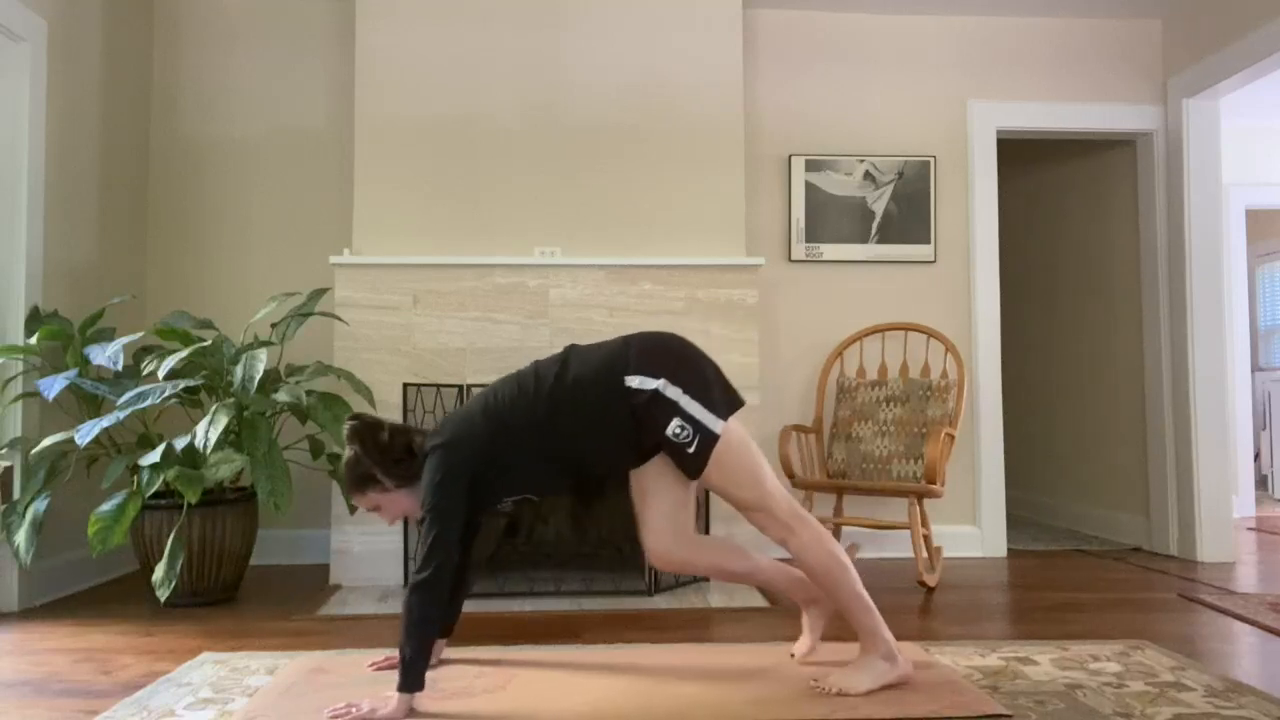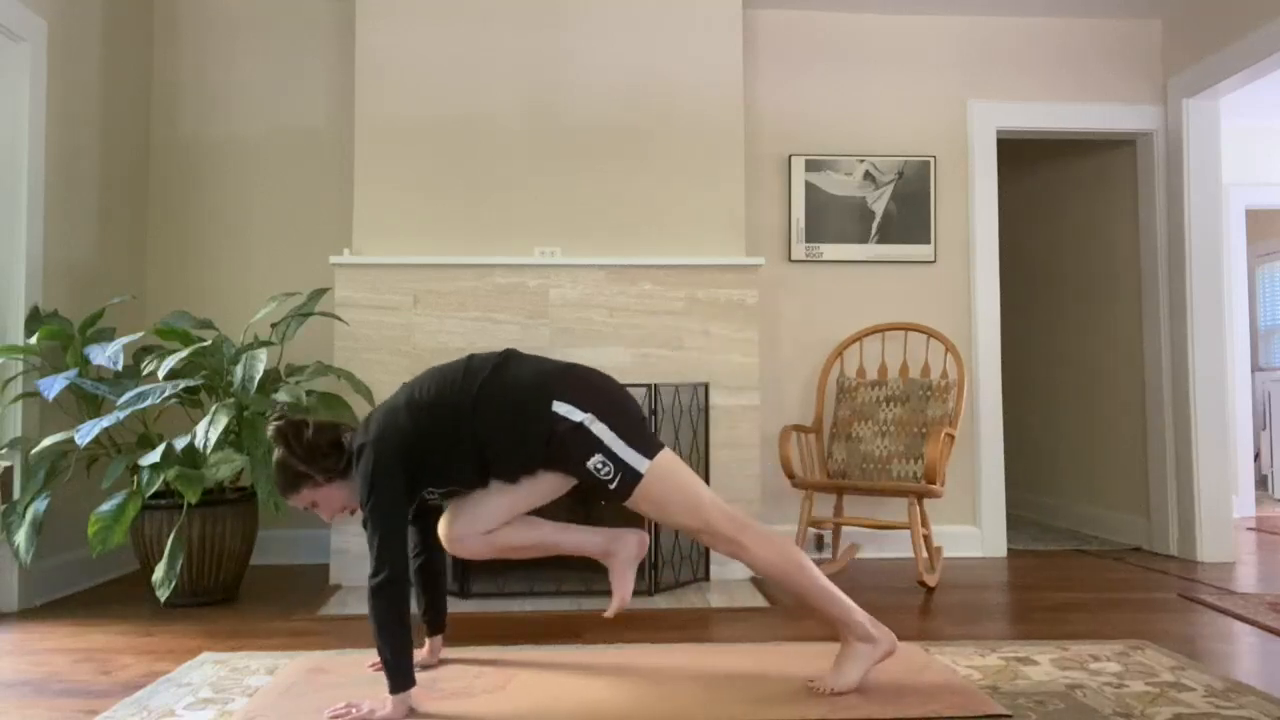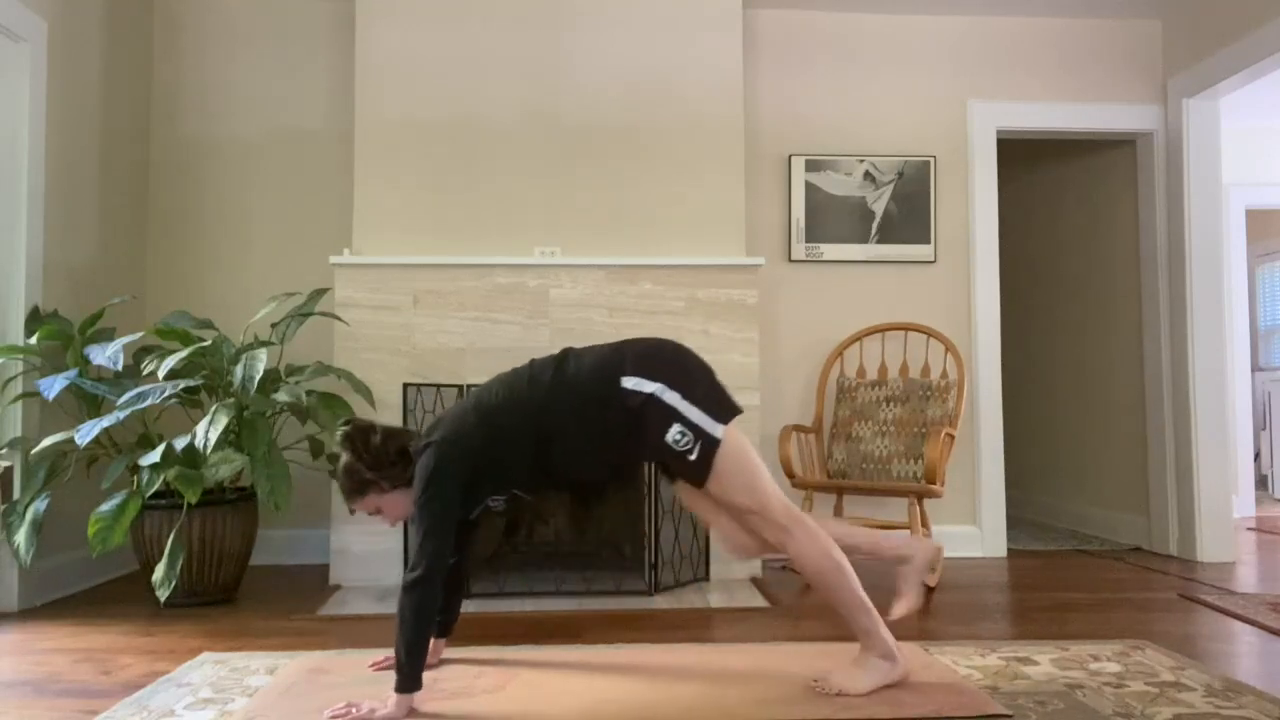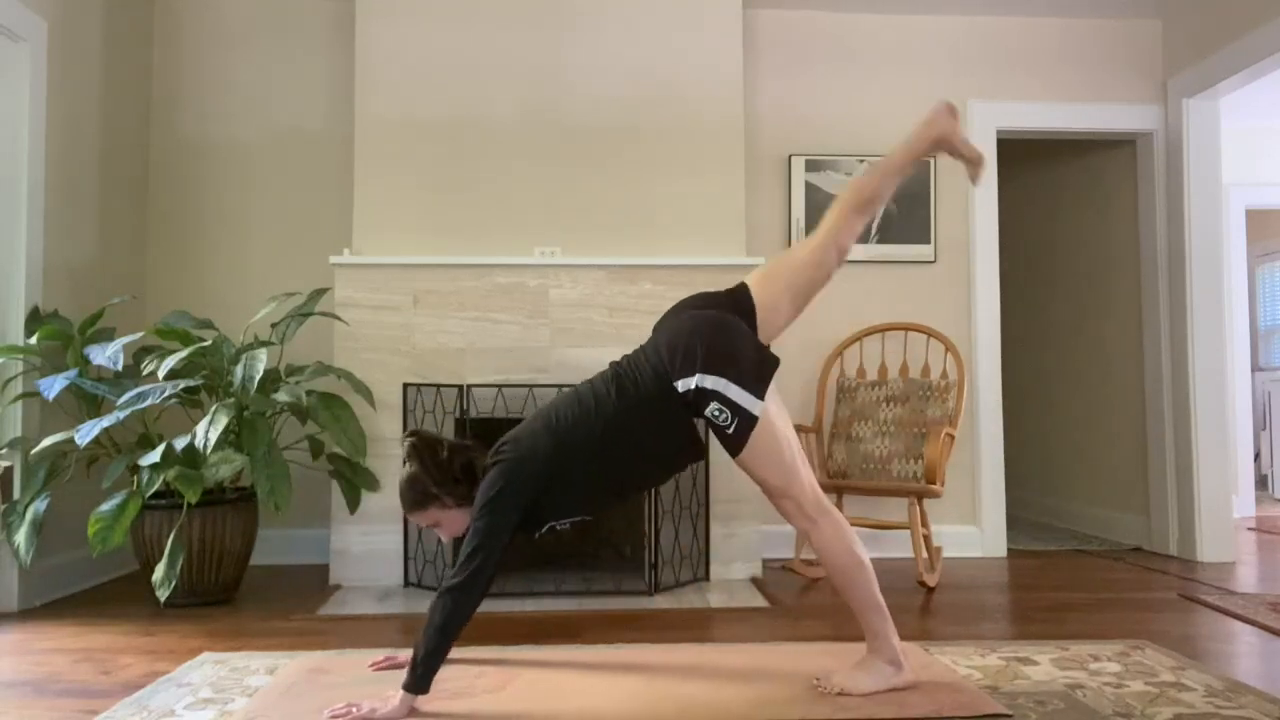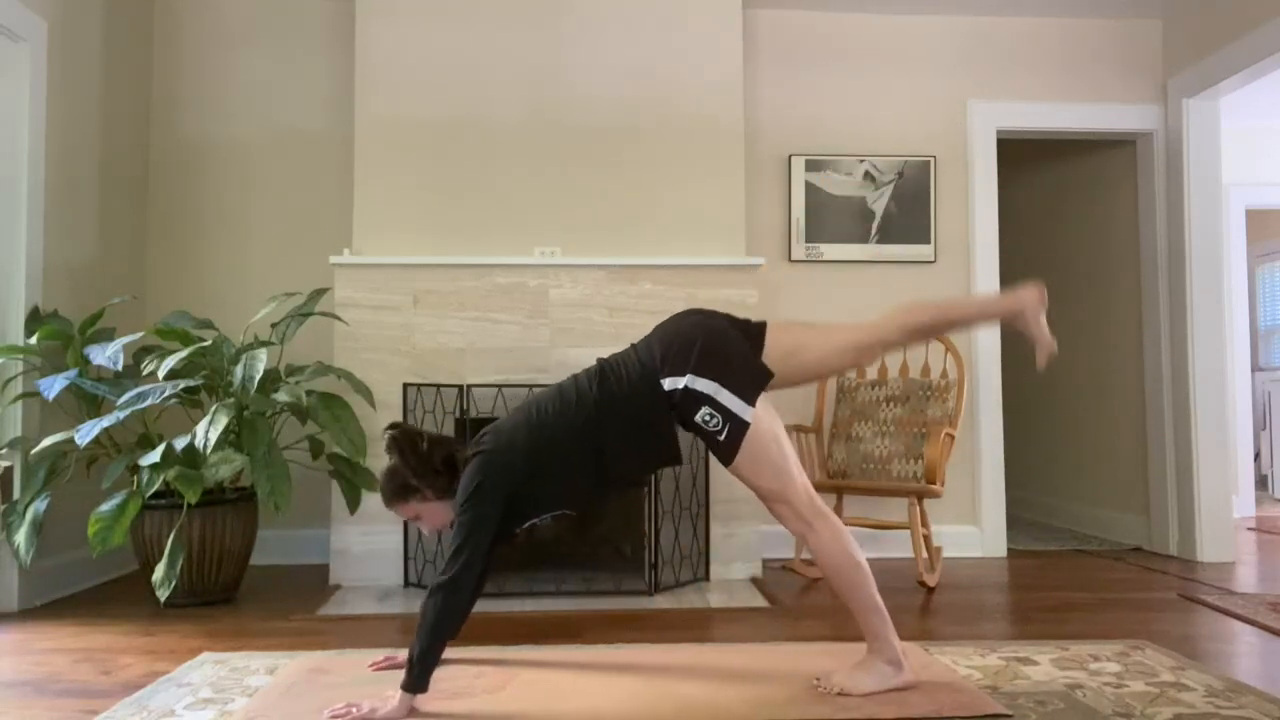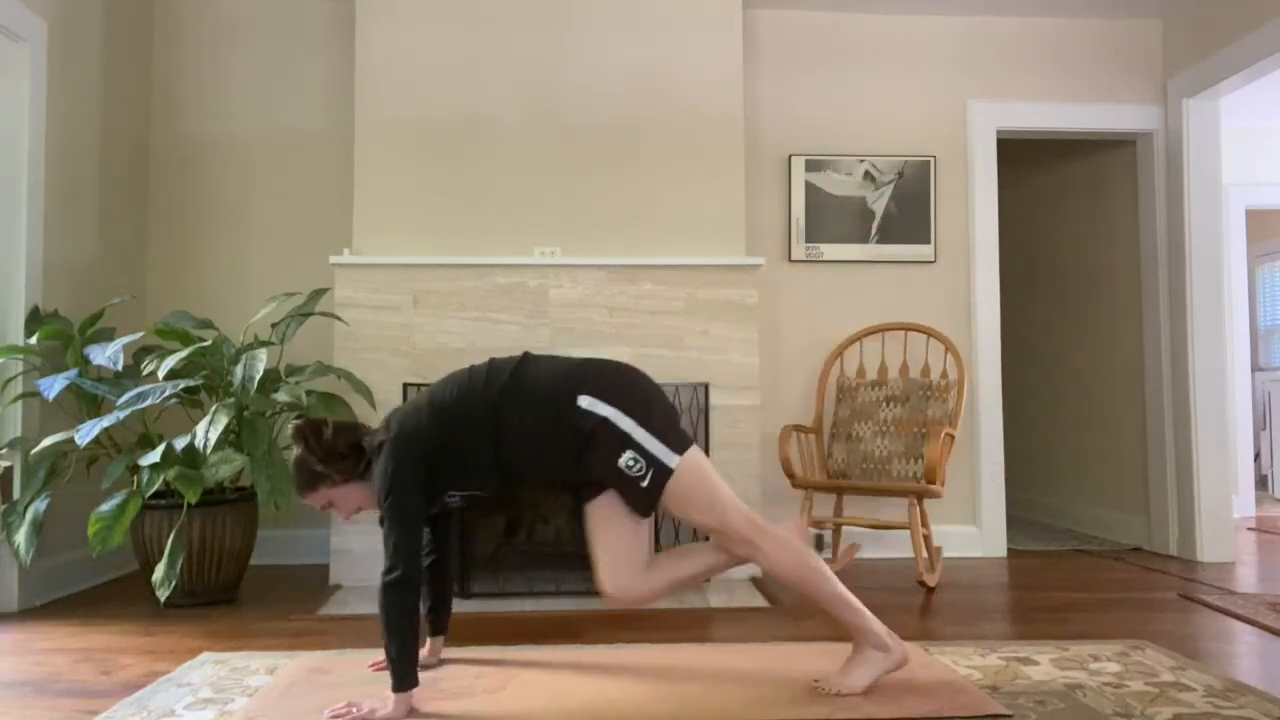
dt=0.5s
person 1, frame 1
left shoulder: (443, 463)
right shoulder: (457, 461)
left elbow: (430, 574)
right elbow: (453, 557)
right wrist: (432, 643)
left hip: (650, 382)
right hip: (640, 397)
left knee: (774, 513)
right knee: (668, 550)
left ankle: (882, 651)
right ankle: (809, 591)
person 1, frame 2
left shoulder: (375, 456)
right shoulder: (394, 448)
left elbow: (387, 574)
right elbow: (424, 540)
right wrist: (433, 639)
left hip: (570, 412)
right hip: (555, 423)
left knee: (719, 525)
right knee: (460, 530)
left ankle: (863, 634)
right ankle: (611, 545)
person 1, frame 3
left shoulder: (438, 462)
right shoulder: (450, 460)
left elbow: (425, 573)
right elbow: (456, 549)
right wrist: (435, 641)
left hip: (645, 388)
right hip: (637, 398)
left knee: (773, 517)
right knee: (750, 532)
left ankle: (881, 651)
right ankle: (904, 550)
person 1, frame 4
left shoulder: (504, 487)
right shoulder: (494, 475)
left elbow: (464, 583)
right elbow: (468, 574)
right wrist: (427, 651)
left hip: (698, 370)
right hip: (695, 348)
left knee: (807, 509)
right knee: (831, 242)
left ankle: (888, 659)
right ankle: (933, 133)
person 1, frame 5
left shoulder: (483, 475)
right shoulder: (481, 461)
left elbow: (454, 581)
right elbow: (465, 576)
right wrist: (425, 649)
left hip: (688, 368)
right hip: (690, 356)
left knee: (803, 510)
right knee: (869, 339)
left ankle: (888, 657)
right ankle: (1012, 305)
person 1, frame 6
left shoulder: (394, 453)
right shoulder: (413, 450)
left elbow: (401, 572)
right elbow: (434, 538)
right wrist: (435, 638)
left hip: (599, 407)
right hip: (588, 425)
left knee: (737, 528)
right knee: (625, 585)
left ankle: (877, 642)
right ankle: (755, 546)
